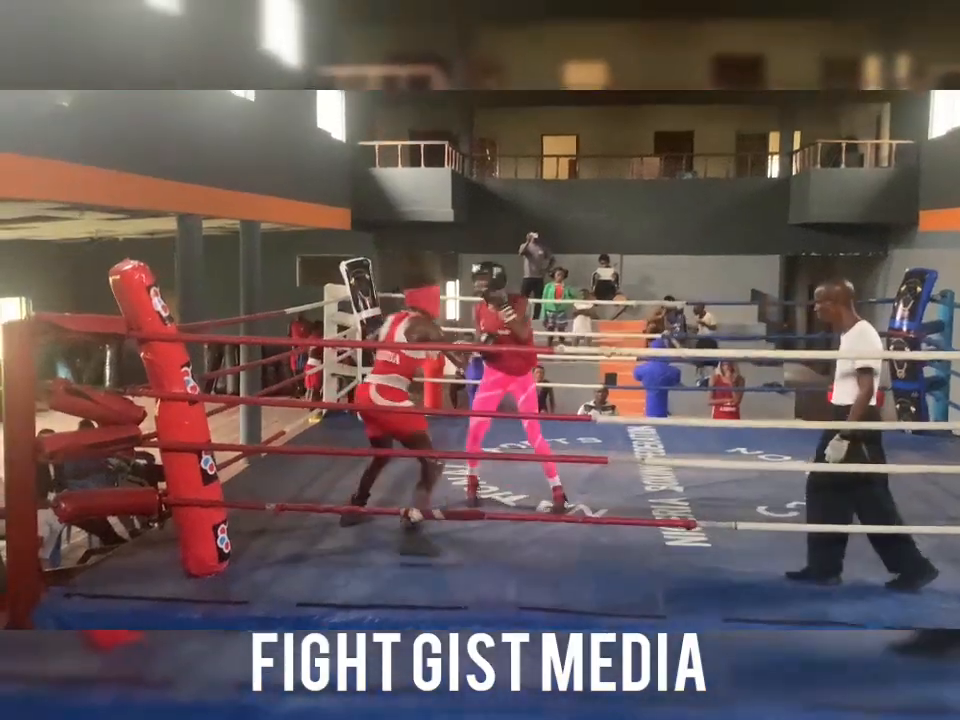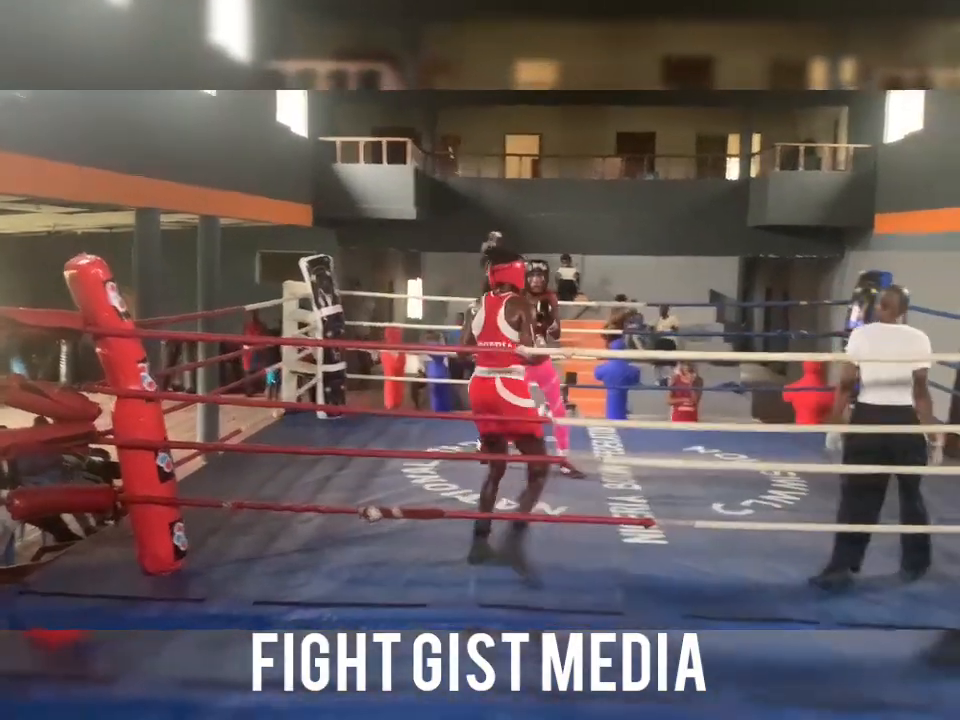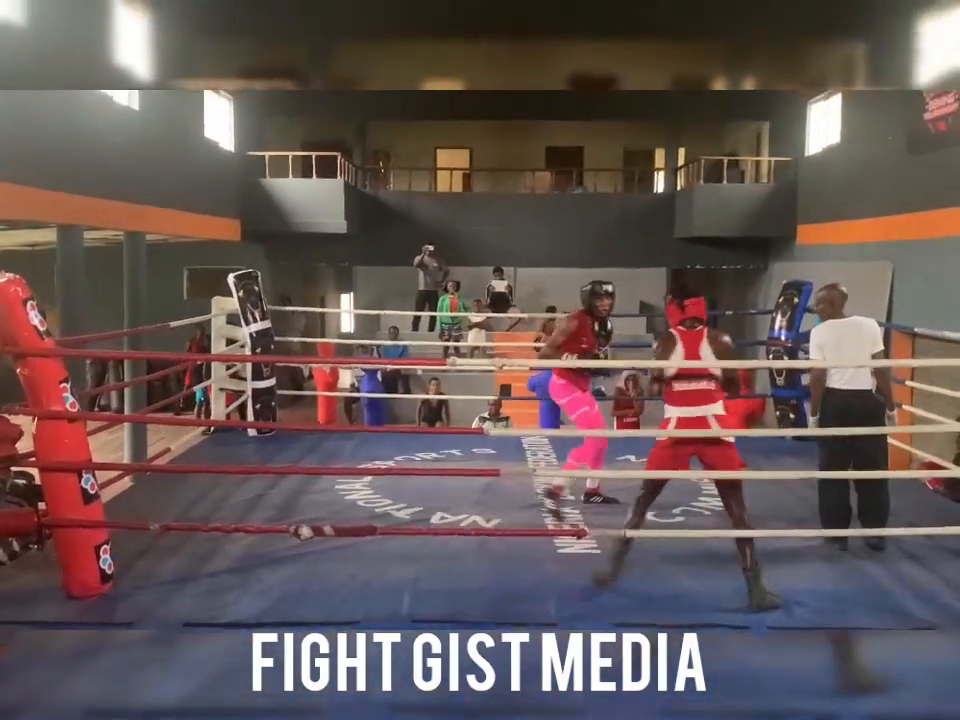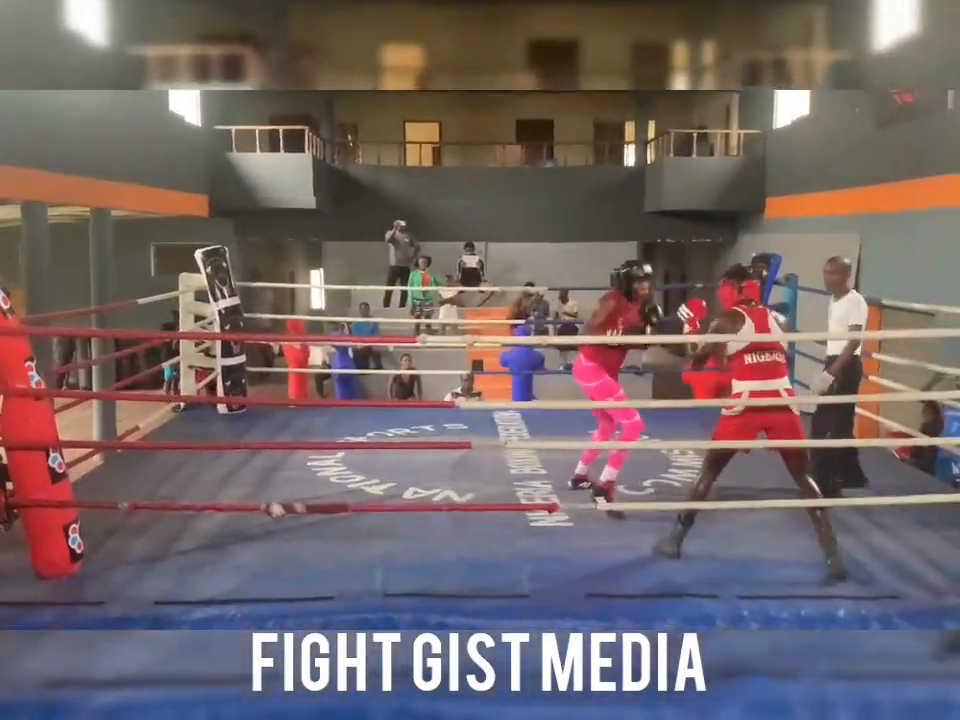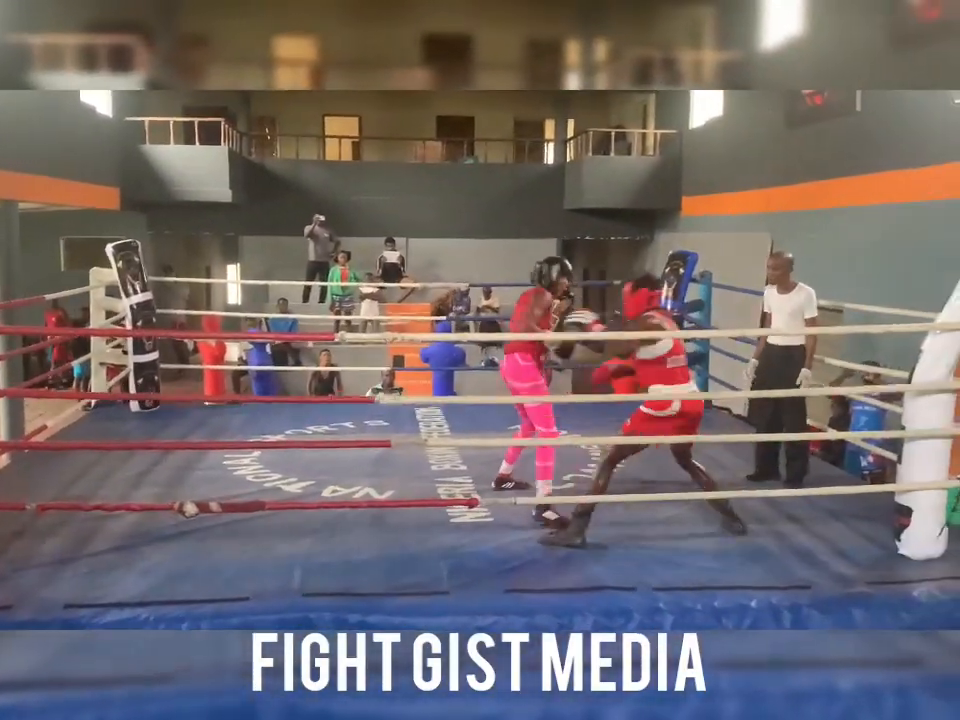
dt=1s
person 1, frame 1
left shoulder: (393, 320)
right shoulder: (423, 326)
right elbow: (458, 357)
left hip: (368, 393)
right hip: (390, 399)
left knee: (383, 455)
right knee: (432, 463)
left ankle: (354, 509)
person 1, frame 2
left shoulder: (480, 304)
right shoulder: (520, 305)
left elbow: (464, 347)
right elbow: (530, 355)
left hip: (479, 386)
right hip: (509, 389)
left knee: (497, 468)
right knee: (539, 469)
left ankle: (479, 542)
right ankle: (515, 541)
person 1, frame 3
left shoulder: (666, 342)
right shoulder: (720, 341)
left elbow: (655, 388)
right elbow: (734, 388)
left hip: (676, 428)
right hip: (713, 428)
left knee: (644, 500)
right knee: (736, 508)
left ankle: (614, 565)
right ankle: (756, 589)
person 1, frame 4
left shoulder: (727, 319)
right shoulder: (775, 319)
left elbow: (697, 362)
left hip: (745, 405)
right hip: (783, 404)
left knee: (709, 472)
right knee: (803, 478)
left ankle: (675, 539)
right ankle: (832, 554)
person 1, frame 5
left shoulder: (647, 323)
right shoulder: (665, 321)
left elbow: (612, 346)
right wrist: (616, 369)
left hip: (666, 407)
right hip: (692, 404)
left knee: (610, 460)
right knee: (685, 460)
left ankle: (576, 529)
right ankle: (729, 516)
person 2, frame 1
left shoulder: (862, 336)
right shoulder: (848, 335)
left elbow: (866, 391)
left wrist: (845, 436)
left hip: (857, 425)
right hip: (842, 420)
left knee: (872, 501)
right knee: (822, 489)
left ankle: (914, 567)
right ankle: (824, 567)
person 2, frame 2
left shoulder: (862, 334)
right shoulder: (918, 338)
left elbow: (846, 383)
right elbow: (920, 390)
left wrist: (836, 425)
right wrist: (933, 435)
left hip: (868, 418)
right hip: (905, 420)
left knee: (857, 497)
right knee: (911, 494)
left ankle: (841, 567)
right ankle: (915, 563)
person 2, frame 3
left shoulder: (820, 332)
right shoulder: (869, 326)
left elbow: (817, 378)
right elbow: (881, 371)
left wrist: (814, 413)
right wrist: (890, 407)
left hip: (834, 403)
right hip: (866, 402)
left knee: (832, 471)
right knee: (873, 469)
left ankle: (836, 533)
right ankle: (874, 531)
person 2, frame 4
left shoulder: (855, 301)
right shoulder: (836, 301)
left elbow: (853, 341)
left wrist: (830, 373)
right wrist: (826, 371)
left hip: (845, 368)
right hip: (836, 366)
left knee: (824, 427)
right knee: (838, 426)
left ankle: (825, 485)
right ankle: (851, 475)
person 2, frame 5
left shoulder: (805, 294)
right shoulder: (769, 292)
left elbow: (811, 334)
left wrist: (807, 367)
right wrist: (755, 358)
left hip: (793, 356)
right hip: (770, 353)
left knee: (794, 418)
right knee: (764, 414)
left ankle: (795, 473)
right ankle: (766, 467)
person 3, frame 1
left shoulder: (515, 302)
right shoulder: (479, 310)
left elbow: (525, 337)
left wrist: (504, 307)
right wrist: (483, 343)
left hip: (521, 374)
right hip: (493, 373)
left knee: (534, 435)
right knee: (476, 428)
left ankle: (557, 491)
right ankle: (473, 482)
person 3, frame 2
left shoulder: (550, 299)
left elbow: (556, 335)
left wrist: (549, 322)
left hip: (542, 361)
left knee: (559, 410)
left ankle: (563, 461)
person 3, frame 3
left shoulder: (600, 323)
right shoulder: (574, 321)
right elbow: (544, 353)
left wrist: (603, 348)
right wrist: (576, 360)
left hip: (581, 385)
right hip: (564, 384)
left knee: (602, 437)
right knee: (593, 440)
left ankle: (592, 490)
right ankle: (555, 490)
person 3, frame 4
left shoulder: (636, 306)
right shoulder: (612, 301)
left elbow: (632, 338)
right elbow: (587, 332)
left wrist: (647, 326)
right wrist: (618, 335)
left hip: (601, 369)
right hip: (591, 368)
left knee: (607, 427)
right knee: (633, 424)
left ankle: (580, 475)
right ankle: (604, 485)
person 3, frame 5
left shoulder: (532, 296)
right shoulder: (543, 294)
left elbow: (539, 326)
right elbow: (527, 328)
left wrist: (559, 309)
left hip: (512, 363)
right hip: (524, 363)
left knee: (530, 427)
right knee: (548, 433)
left ankle: (503, 476)
right ankle: (543, 505)
